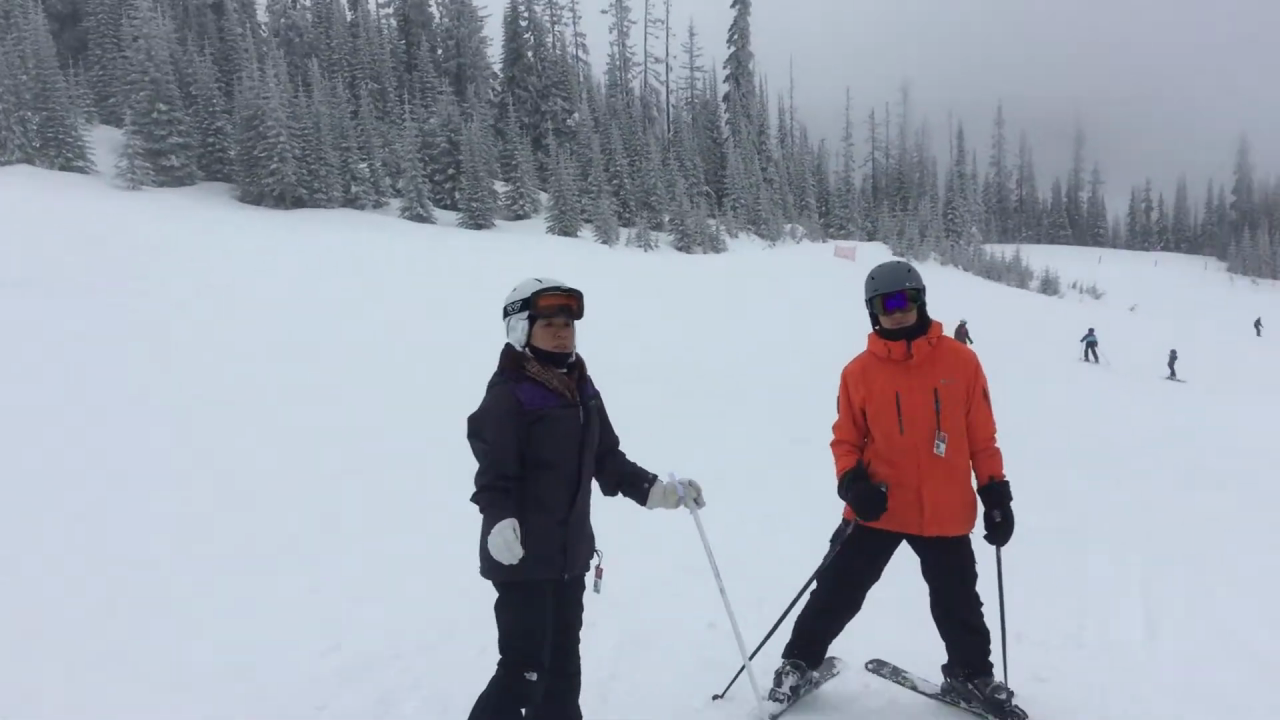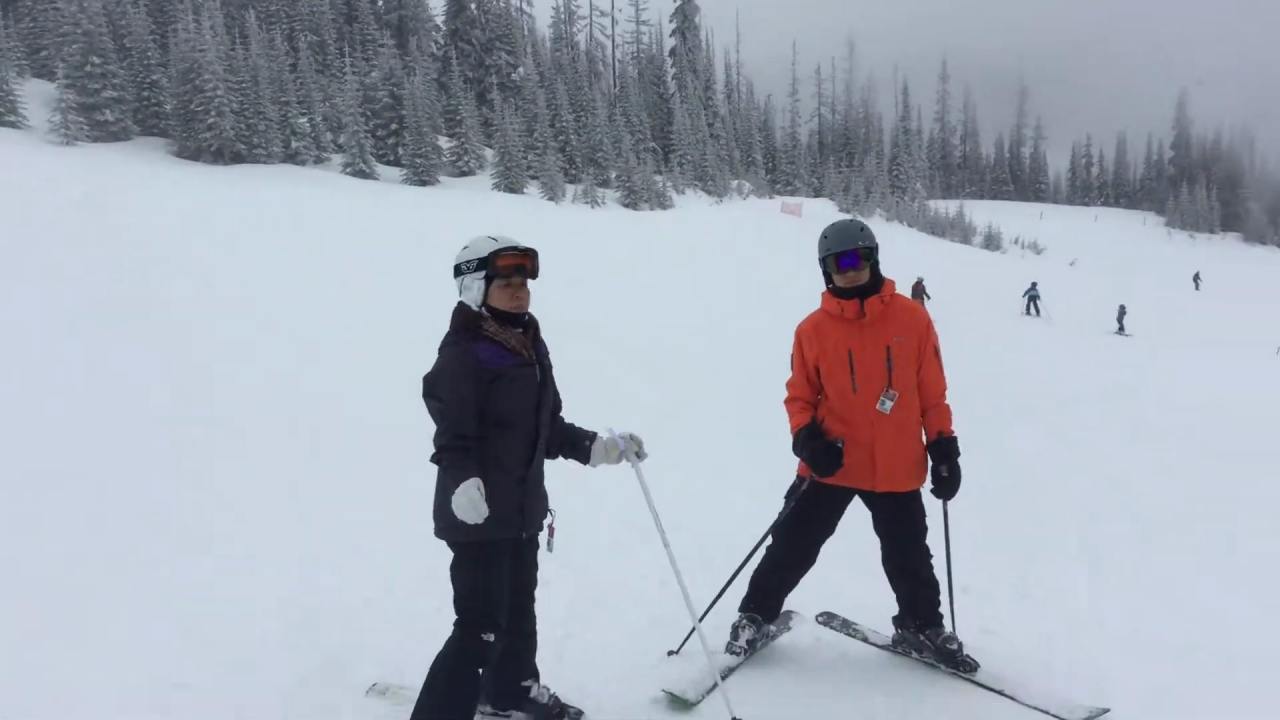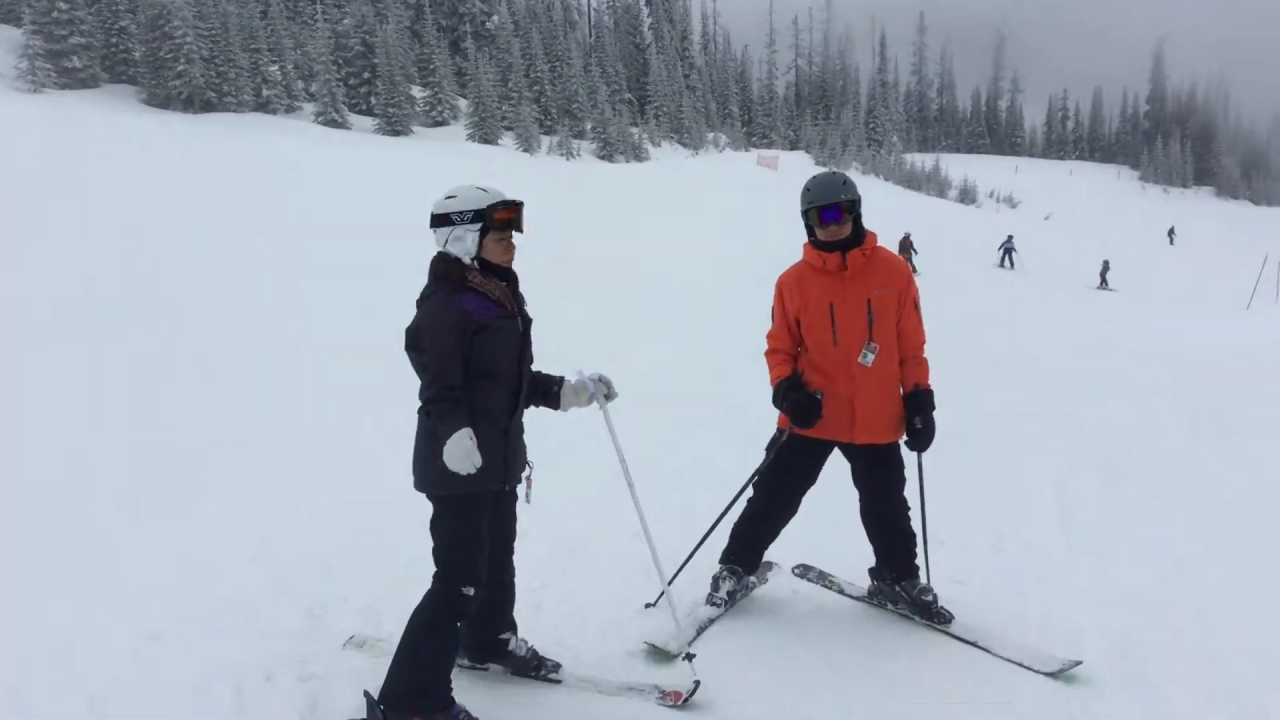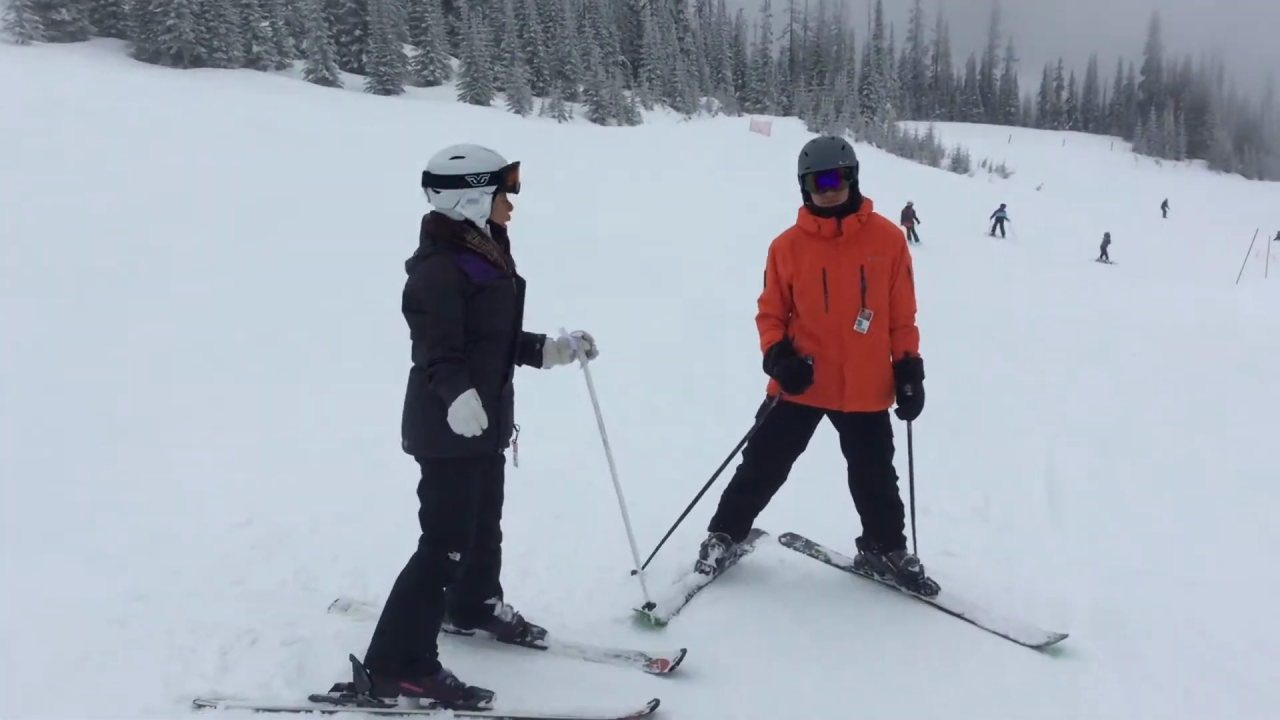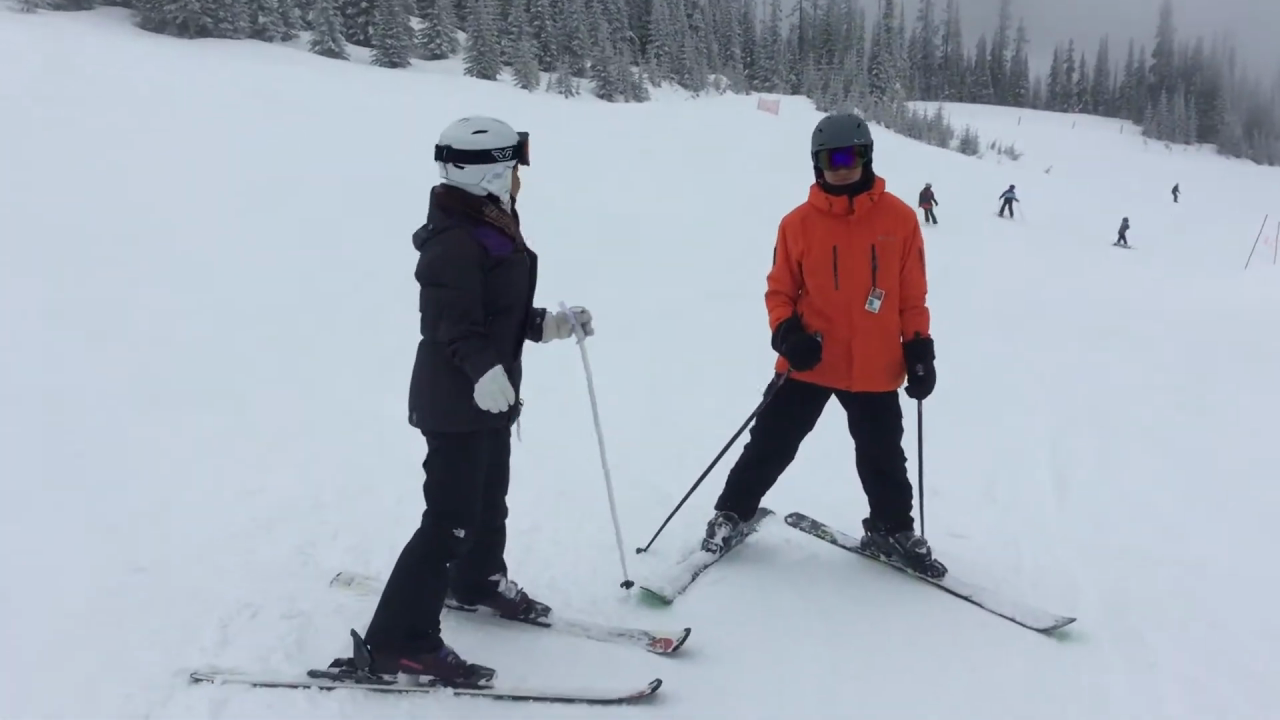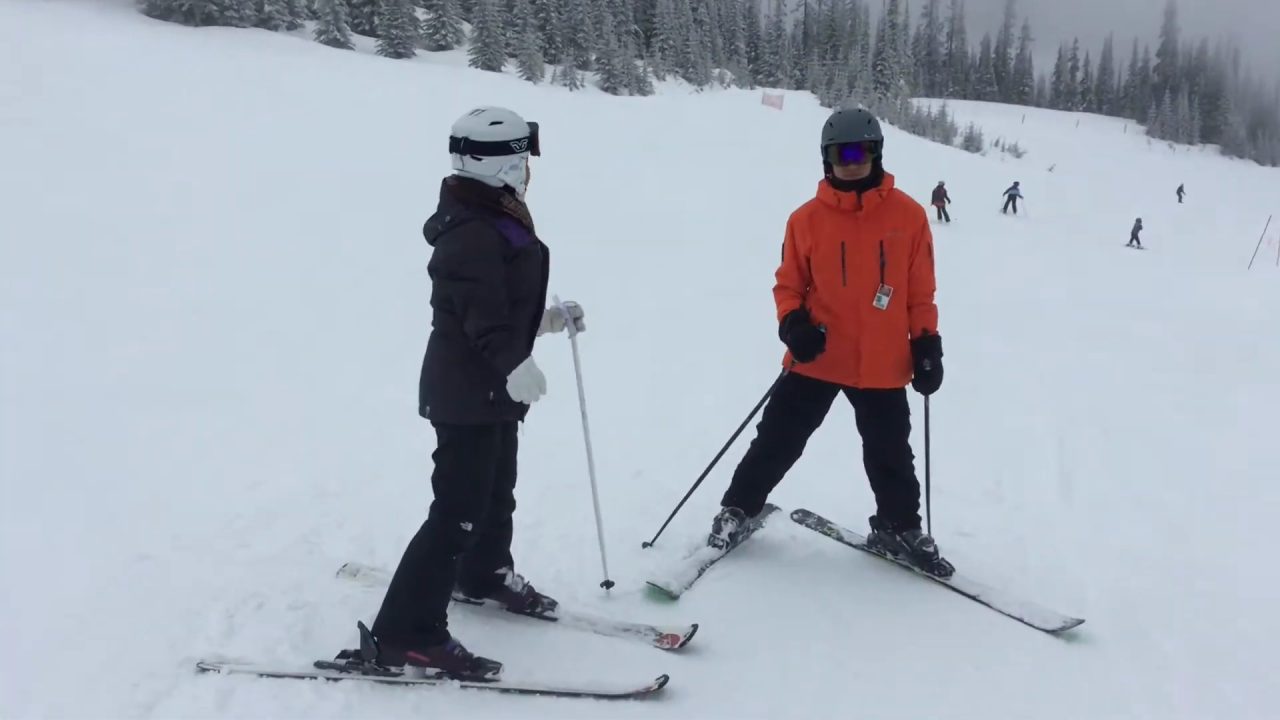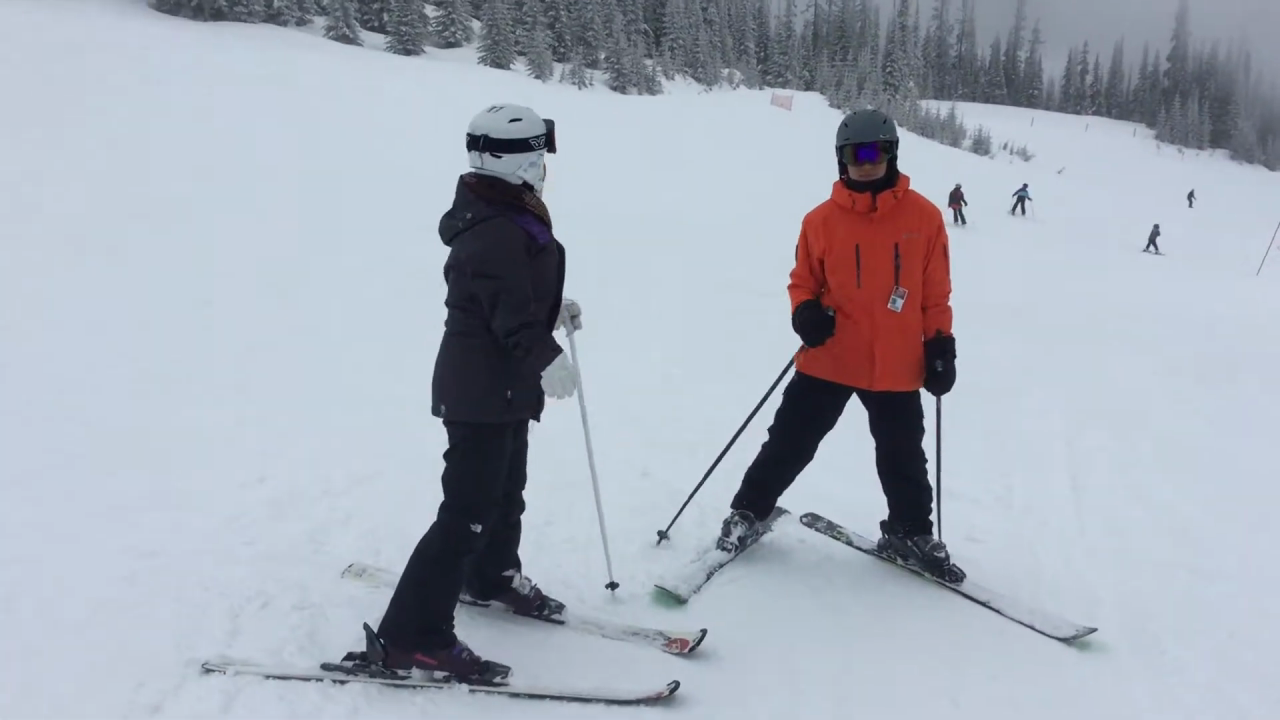
dt=0.1s
person 1, frame 1
left shoulder: (583, 392)
right shoulder: (508, 397)
left elbow: (606, 459)
right elbow: (494, 477)
left wrist: (655, 489)
right wrist: (502, 522)
left hip: (569, 552)
right hip: (521, 558)
left knee: (562, 655)
right knee: (523, 669)
person 1, frame 2
left shoulder: (530, 349)
right shoulder: (462, 354)
right elbow: (453, 436)
left wrist: (598, 447)
right wrist: (462, 483)
left hip: (523, 505)
right hip: (480, 513)
left knee: (519, 610)
right knee: (480, 627)
person 1, frame 3
left shoulder: (501, 300)
right shoulder: (443, 308)
right elbow: (440, 389)
left wrist: (566, 392)
right wrist: (454, 433)
left hip: (500, 459)
right hip: (457, 467)
left knee: (496, 560)
right knee: (460, 579)
left ankle: (492, 639)
person 1, frame 4
left shoulder: (486, 259)
right shoulder: (441, 269)
right elbow: (437, 350)
left wrist: (549, 349)
right wrist: (457, 397)
left hip: (486, 422)
right hip: (449, 427)
left knee: (483, 524)
right knee: (446, 542)
left ankle: (474, 604)
right ankle: (397, 664)
person 1, frame 5
left shoulder: (492, 231)
right shoulder: (455, 243)
right elbow: (456, 324)
left wrist: (547, 323)
right wrist: (482, 373)
left hip: (489, 395)
right hip: (457, 400)
left knee: (488, 499)
right knee: (450, 517)
left ankle: (478, 580)
right ankle: (399, 639)
person 1, frame 6
left shoulder: (493, 221)
right shoulder: (477, 234)
right elbow: (482, 316)
left wrist: (546, 316)
right wrist: (516, 366)
left hip: (490, 388)
right hip: (467, 390)
left knee: (495, 490)
right knee: (458, 509)
left ankle: (485, 573)
right ankle: (405, 633)
person 1, frame 7
left shoulder: (505, 219)
right shoulder: (499, 231)
right elbow: (510, 312)
left wrist: (553, 314)
right wrist: (549, 359)
left hip: (502, 387)
right hip: (481, 388)
left knee: (504, 491)
right knee: (468, 509)
left ankle: (492, 575)
right ankle: (413, 634)
person 2, frame 1
left shoulder: (959, 361)
right shoulder: (859, 371)
left elbow: (981, 436)
right elbow: (846, 438)
left wrist: (995, 491)
right wrist: (853, 482)
left hip: (945, 512)
right hip: (878, 509)
left knee: (958, 603)
right knee: (837, 592)
left ankle: (971, 675)
right ankle: (799, 662)
person 2, frame 2
left shoulder: (912, 318)
right shoulder: (813, 329)
left elbow: (932, 392)
right elbow: (800, 396)
left wrist: (943, 447)
right wrist: (806, 439)
left hip: (897, 466)
right hip: (833, 464)
left knee: (908, 555)
right knee: (793, 546)
left ankle: (922, 626)
right ankle: (755, 616)
person 2, frame 3
left shoulder: (892, 271)
right shoulder: (794, 281)
left elbow: (910, 344)
right elbow: (780, 347)
left wrist: (919, 399)
right wrist: (786, 391)
left hip: (876, 419)
right hip: (812, 417)
left knee: (886, 507)
right knee: (773, 499)
left ankle: (897, 578)
right ankle: (736, 567)
person 2, frame 4
left shoulder: (887, 239)
right shoulder: (787, 245)
left elbow: (901, 313)
right elbow: (771, 312)
left wrist: (909, 367)
right wrist: (777, 356)
left hip: (866, 387)
right hip: (801, 383)
left knee: (875, 475)
right knee: (763, 466)
left ankle: (884, 547)
right ankle: (725, 534)
person 2, frame 5
left shoulder: (898, 218)
right shoulder: (797, 223)
left elbow: (912, 293)
right elbow: (780, 289)
left wrist: (919, 347)
right wrist: (786, 332)
left hip: (875, 367)
right hip: (809, 361)
left knee: (883, 456)
right knee: (770, 445)
left ankle: (891, 528)
right ankle: (732, 513)
person 2, frame 6
left shoulder: (908, 214)
right shoulder: (807, 218)
left elbow: (920, 290)
right elbow: (789, 283)
left wrist: (928, 344)
right wrist: (793, 321)
left hip: (883, 363)
right hip: (815, 358)
left knee: (890, 453)
right knee: (777, 440)
left ankle: (898, 526)
right ankle: (738, 509)
person 2, frame 7
left shoulder: (923, 216)
right shoulder: (821, 220)
left elbow: (935, 292)
right elbow: (803, 282)
left wrist: (941, 346)
right wrist: (806, 311)
left hip: (897, 366)
right hip: (829, 359)
left knee: (903, 457)
right knee: (789, 443)
left ankle: (909, 531)
right ankle: (748, 512)
